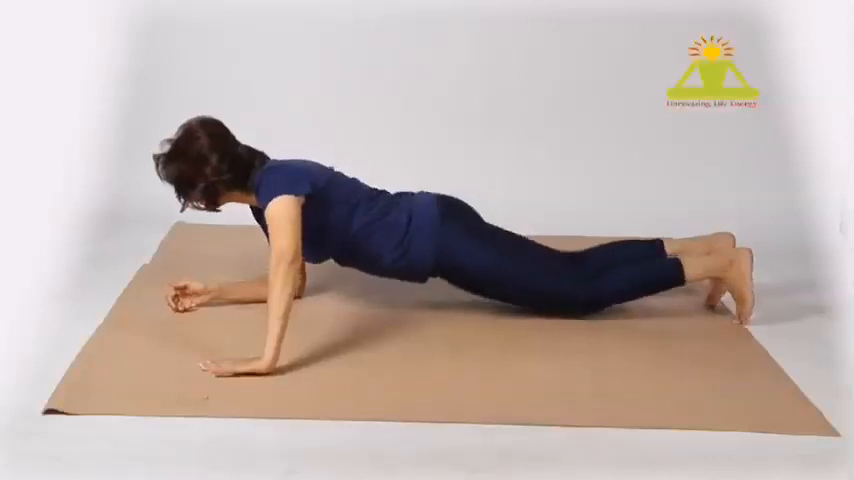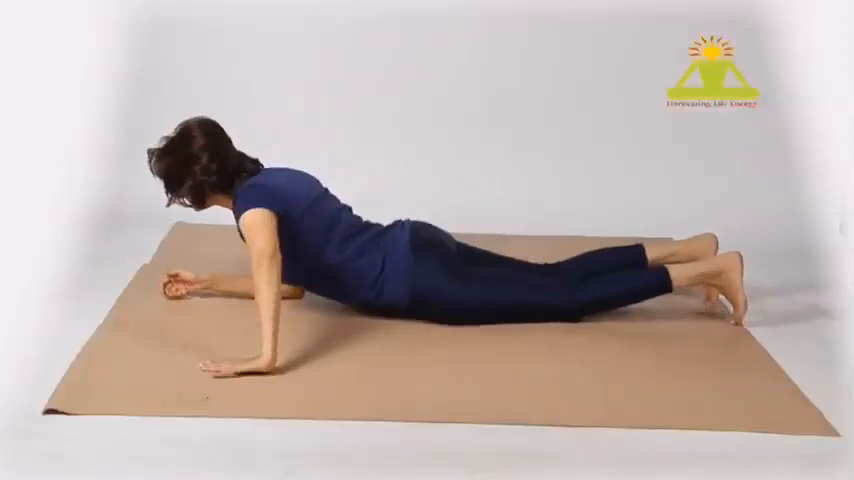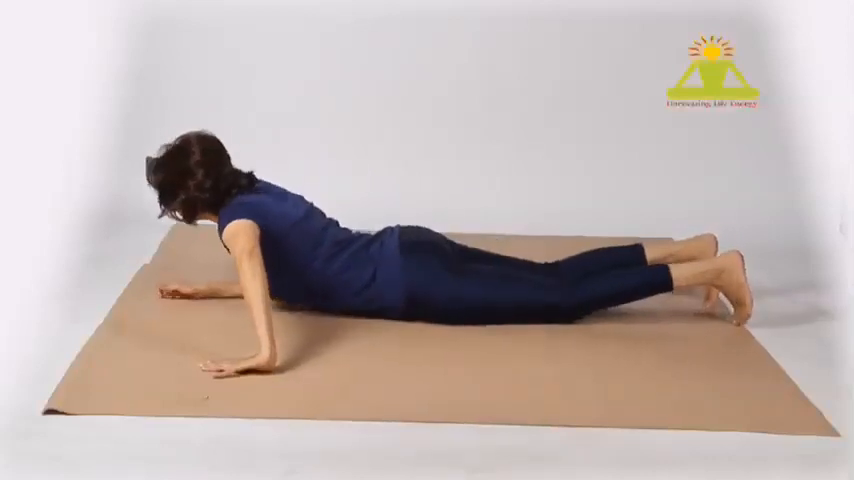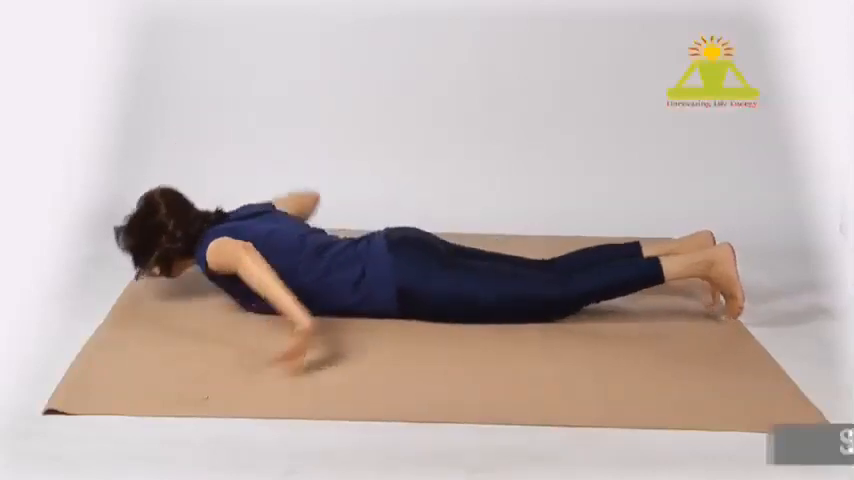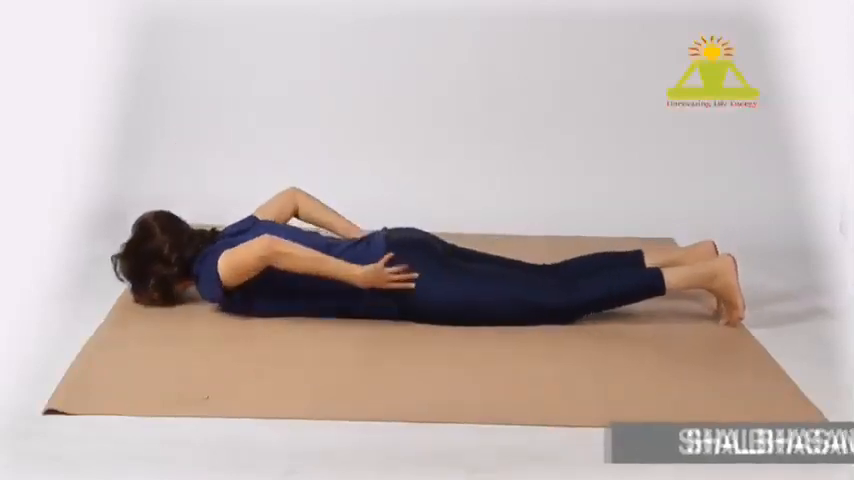
dt=0.4s
person 1, frame 1
left shoulder: (277, 186)
right shoulder: (268, 194)
left elbow: (286, 265)
right elbow: (289, 284)
left wrist: (266, 359)
right wrist: (212, 295)
left hip: (441, 237)
right hip: (432, 229)
left knee: (579, 290)
right knee: (569, 268)
left ankle: (719, 262)
right ankle: (701, 245)
person 1, frame 2
left shoulder: (250, 200)
right shoulder: (274, 179)
left elbow: (266, 262)
right elbow: (290, 284)
left wrist: (266, 356)
right wrist: (205, 284)
left hip: (419, 283)
right hip: (414, 246)
left knee: (566, 299)
right knee: (557, 278)
left ankle: (711, 270)
right ankle: (689, 247)
person 1, frame 3
left shoulder: (234, 218)
right shoulder: (262, 193)
left elbow: (251, 262)
right elbow: (281, 278)
left wrist: (264, 353)
right wrist: (203, 291)
left hip: (412, 286)
right hip: (411, 248)
left knee: (562, 297)
right knee: (555, 276)
left ankle: (711, 270)
right ankle: (689, 248)
person 1, frame 4
left shoulder: (212, 248)
right shoulder: (237, 218)
left elbow: (247, 257)
right elbow: (307, 198)
left wrist: (300, 319)
left hip: (401, 283)
right hip: (402, 249)
left knee: (552, 292)
right knee: (550, 274)
left ankle: (701, 262)
right ankle: (686, 245)
person 1, frame 5
left shoulder: (215, 274)
right shoulder: (229, 236)
left elbow: (270, 247)
right elbow: (293, 196)
left wrist: (357, 277)
left hip: (405, 287)
right hip: (399, 249)
left knee: (557, 300)
right knee: (552, 281)
left ankle: (704, 276)
right ankle: (690, 254)
